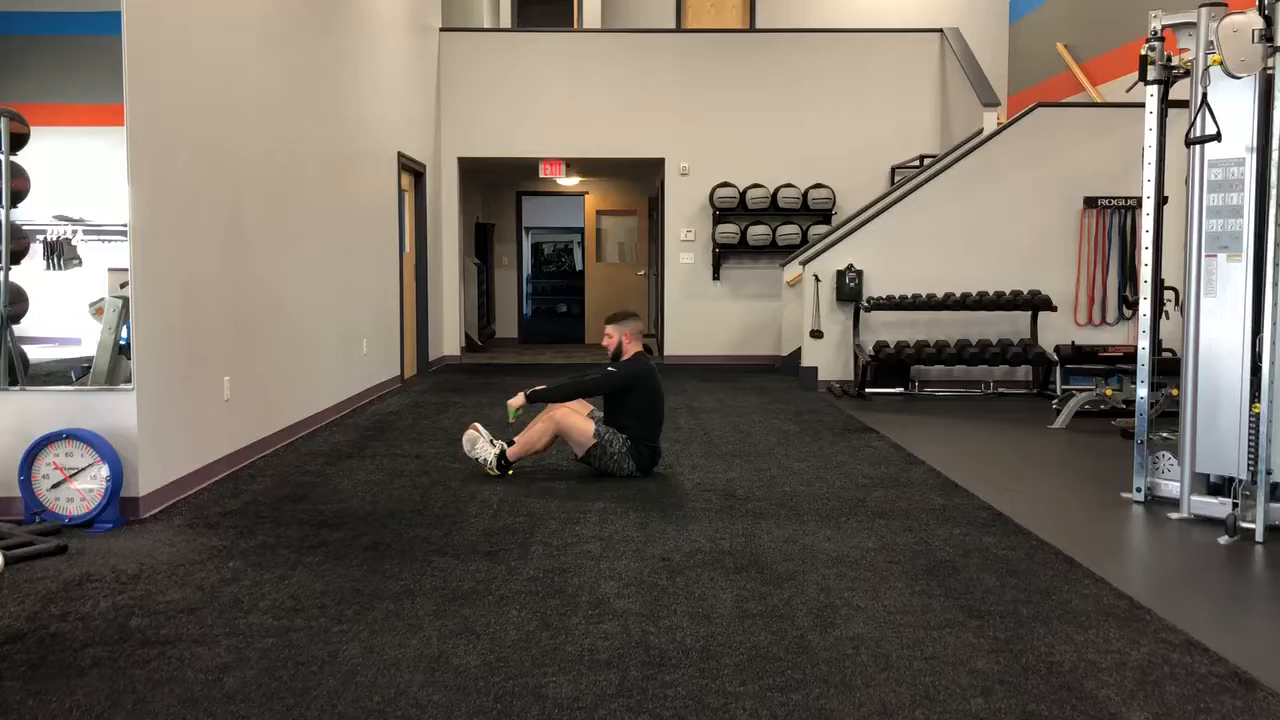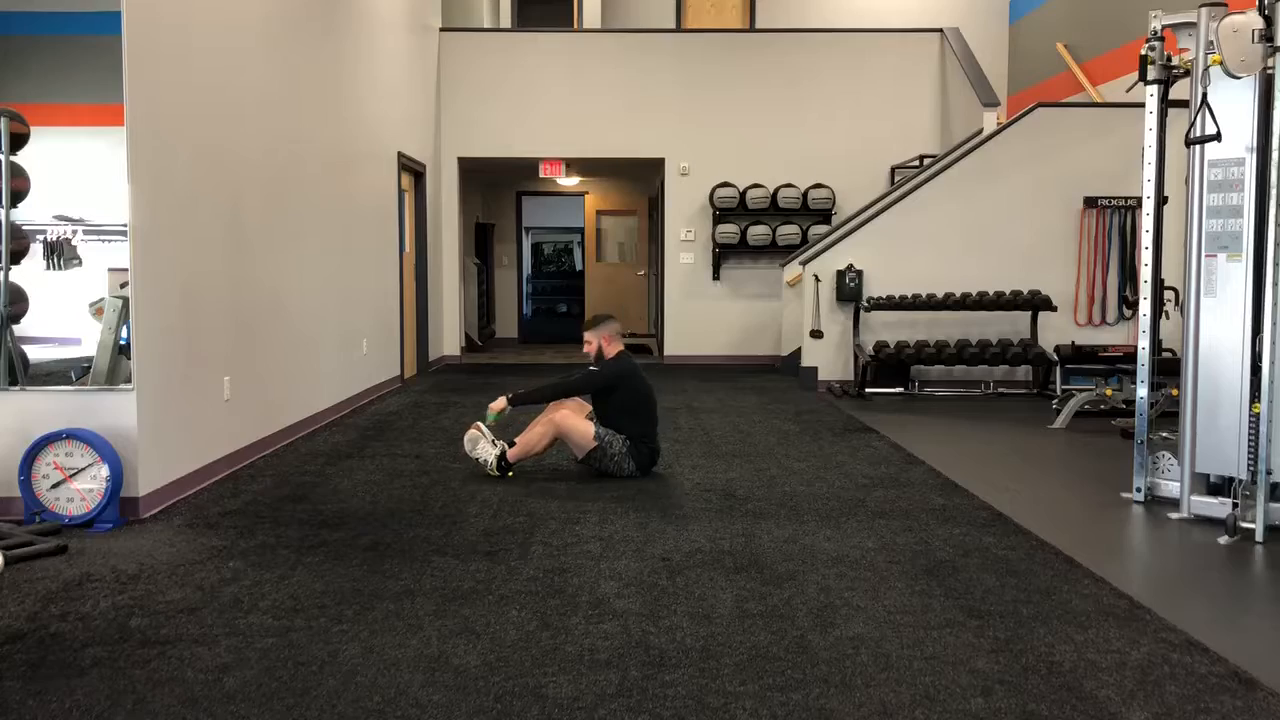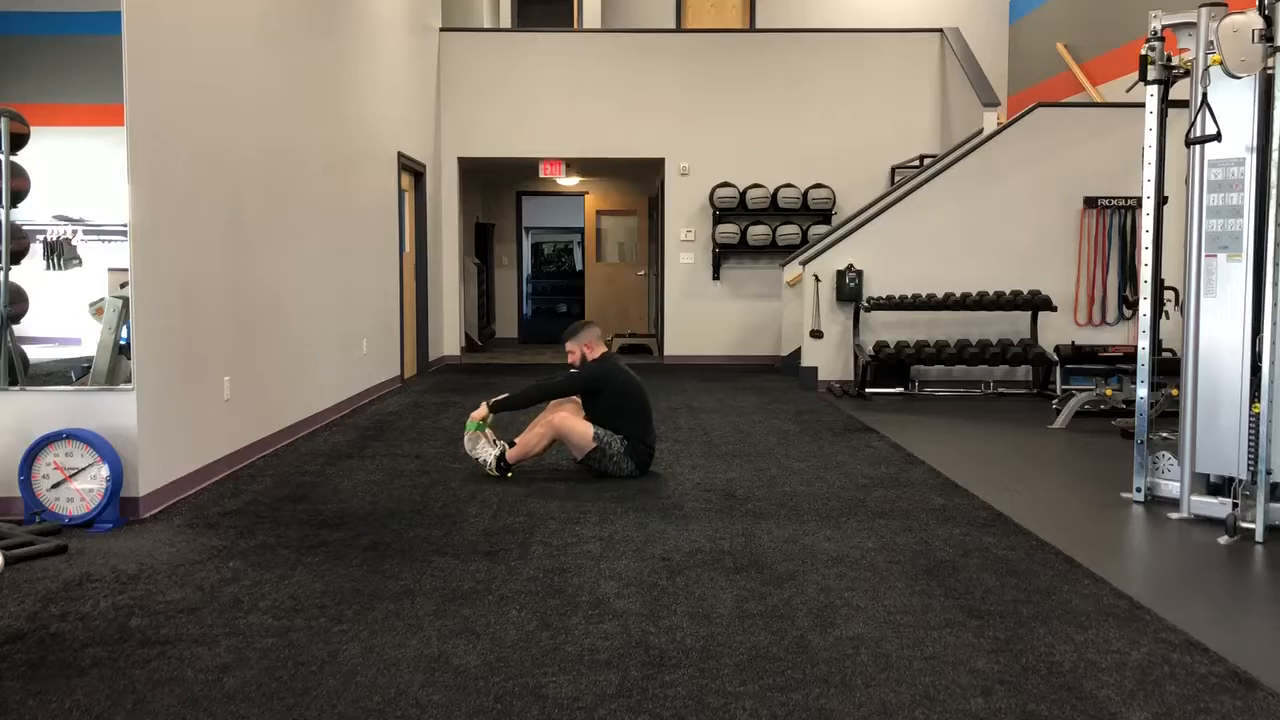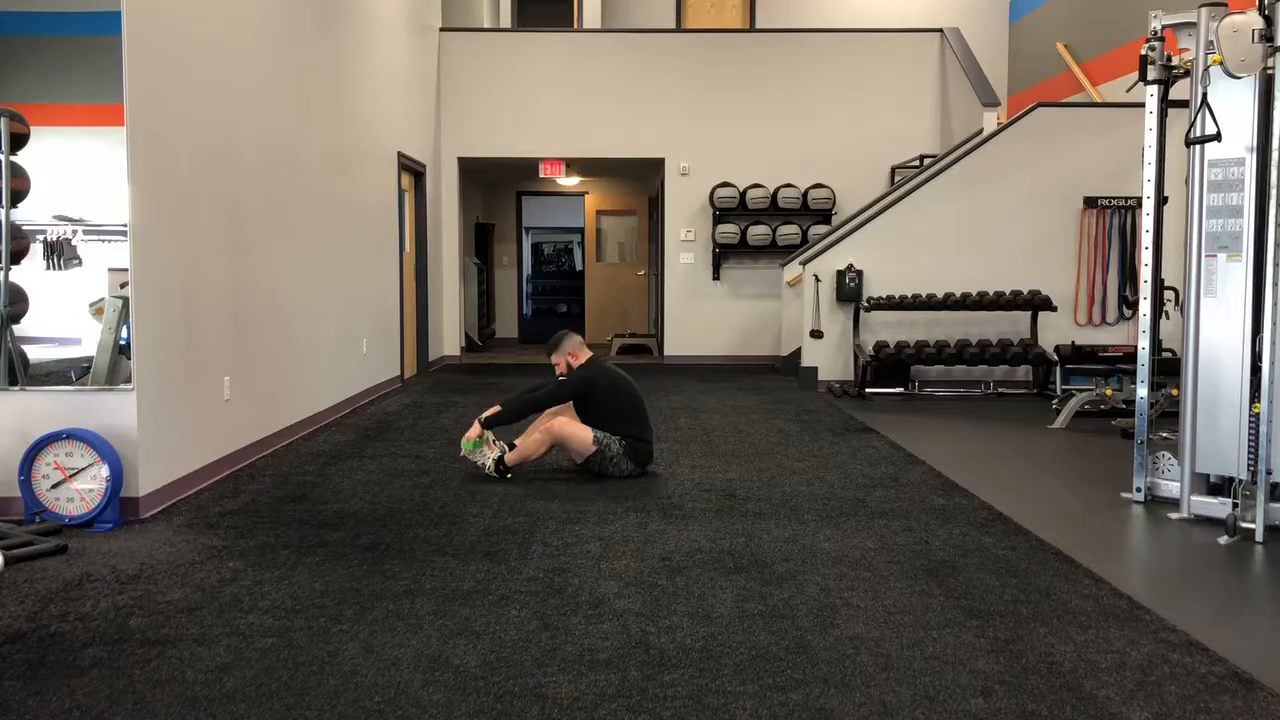
dt=0.2s
person 1, frame 1
left shoulder: (634, 371)
right shoulder: (632, 365)
left elbow: (581, 389)
right elbow: (584, 383)
left wrist: (528, 397)
right wrist: (538, 392)
left hip: (633, 458)
right hip: (626, 443)
left knee: (560, 416)
right knee: (563, 404)
left ankle: (500, 461)
right ankle: (506, 447)
person 1, frame 2
left shoulder: (617, 371)
right shoulder: (617, 365)
left elbow: (563, 388)
right elbow: (566, 387)
left wrist: (510, 400)
right wrist: (517, 397)
left hip: (633, 459)
right hip: (625, 443)
left knee: (560, 419)
right knee: (563, 403)
left ankle: (501, 463)
right ankle: (508, 448)
person 1, frame 3
left shoulder: (599, 372)
right shoulder: (604, 366)
left elbow: (545, 391)
right elbow: (549, 387)
left wrist: (491, 407)
right wrist: (505, 400)
left hip: (630, 458)
right hip: (624, 446)
left knee: (558, 420)
right knee: (561, 403)
left ankle: (500, 464)
right ankle: (508, 449)
person 1, frame 4
left shoulder: (587, 377)
right shoulder: (594, 369)
left elbow: (535, 403)
right elbow: (540, 392)
left wrist: (484, 424)
right wrist: (499, 408)
left hip: (629, 457)
right hip: (622, 443)
left knee: (557, 426)
right knee: (559, 409)
left ankle: (499, 465)
right ankle: (508, 450)
